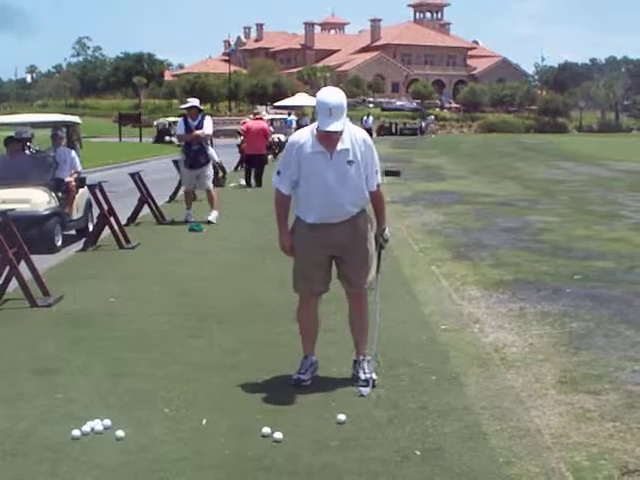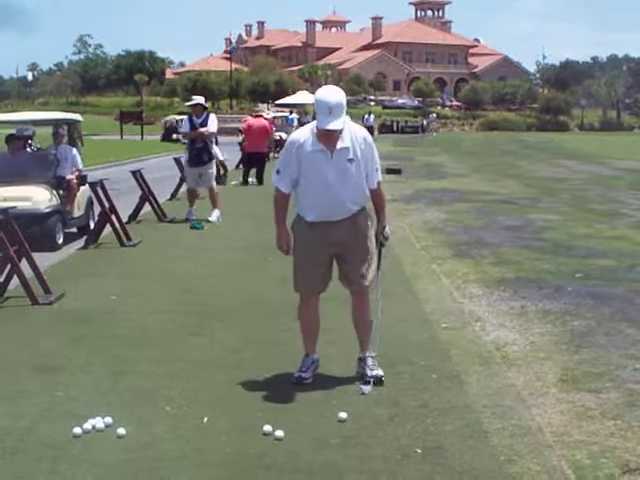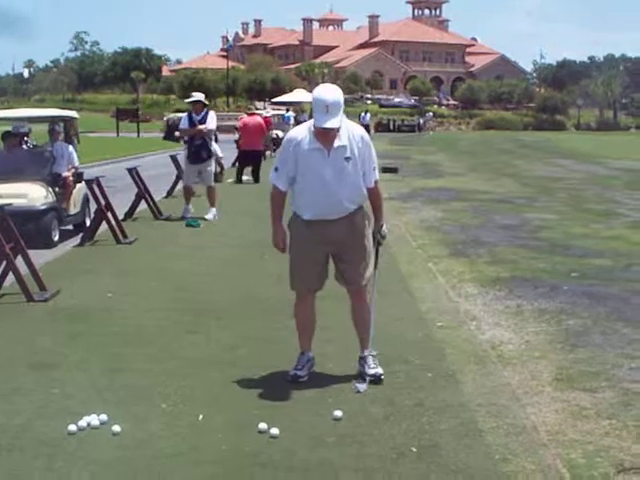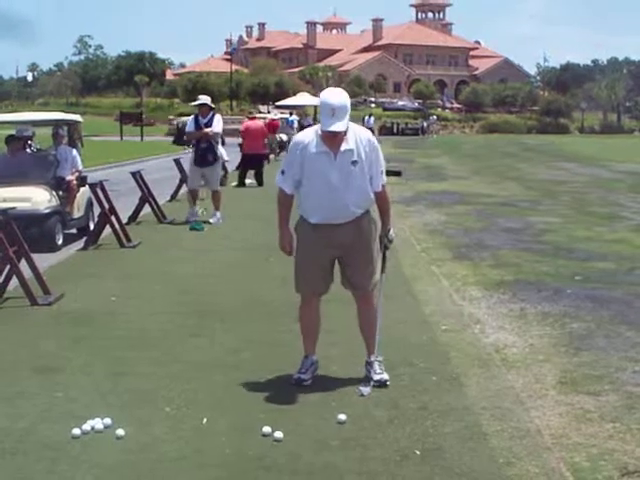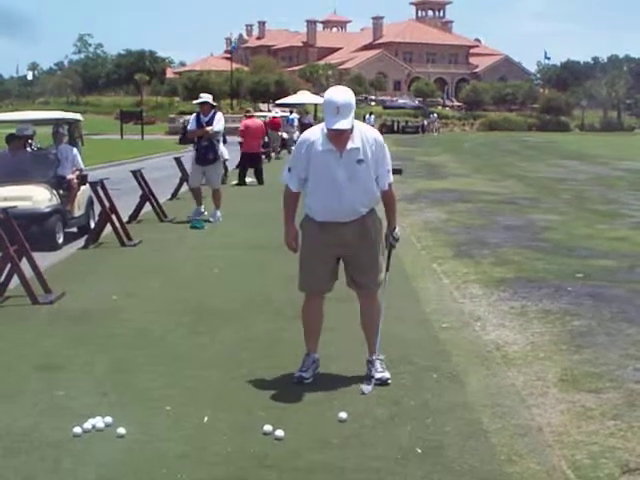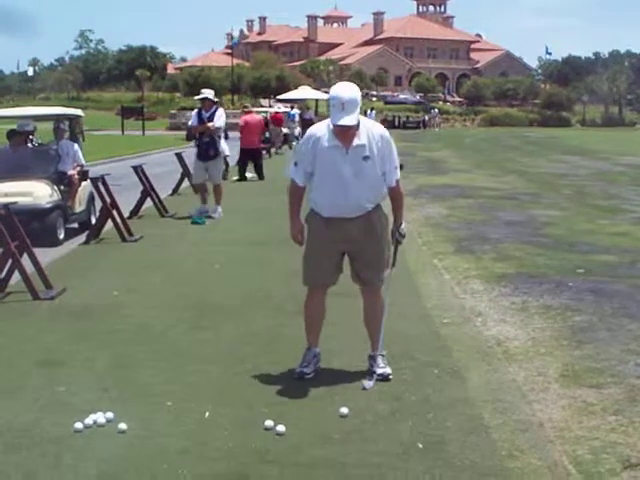
dt=0.1s
person 1, frame 1
left shoulder: (361, 140)
right shoulder: (297, 143)
left elbow: (374, 188)
right elbow: (283, 190)
left wrist: (382, 225)
right wrist: (283, 230)
left hip: (353, 226)
right hip: (311, 230)
left knee: (357, 294)
right knee: (308, 297)
left ankle: (361, 358)
right ankle: (308, 359)
person 1, frame 2
left shoulder: (361, 138)
right shoulder: (297, 142)
left elbow: (374, 185)
right elbow: (282, 189)
left wrist: (382, 222)
right wrist: (281, 229)
left hip: (354, 224)
right hip: (311, 228)
left knee: (360, 291)
right knee: (308, 295)
left ankle: (366, 355)
right ankle: (310, 357)
person 1, frame 3
left shoulder: (358, 137)
right shoulder: (295, 140)
left elbow: (371, 184)
right elbow: (280, 186)
left wrist: (379, 221)
right wrist: (276, 226)
left hip: (351, 223)
right hip: (308, 226)
left knee: (358, 290)
right knee: (305, 293)
left ankle: (366, 354)
right ankle: (305, 355)
person 1, frame 4
left shoulder: (366, 141)
right shoulder: (302, 143)
left elbow: (379, 188)
right elbow: (286, 190)
left wrist: (386, 226)
right wrist: (283, 229)
left hip: (358, 228)
right hip: (314, 230)
left knee: (365, 295)
right knee: (309, 297)
left ankle: (373, 359)
right ankle: (309, 359)
person 1, frame 5
left shoulder: (372, 140)
right shoulder: (308, 141)
left elbow: (386, 187)
right elbow: (292, 187)
left wrist: (392, 225)
right wrist: (289, 226)
left hip: (363, 226)
right hip: (319, 228)
left knee: (369, 294)
right knee: (313, 294)
left ankle: (374, 357)
right ankle: (311, 356)
person 1, frame 6
left shoulder: (379, 137)
right shoulder: (314, 137)
left elbow: (393, 184)
right elbow: (297, 181)
left wrist: (399, 221)
right wrist: (294, 219)
left hip: (368, 222)
right hip: (323, 223)
left knee: (372, 290)
right knee: (316, 289)
left ankle: (376, 353)
right ankle: (312, 351)
person 2, frame 1
left shoulder: (206, 119)
right shoulder: (183, 121)
left elbow: (205, 137)
right elbow: (180, 138)
left wrist: (190, 136)
right wrist: (197, 133)
left hip: (204, 157)
right hip: (188, 158)
left knee: (208, 186)
right knee: (188, 188)
left ankle: (214, 212)
right ankle: (189, 212)
person 2, frame 2
left shoulder: (211, 117)
right shoulder: (187, 119)
left elbow: (209, 134)
right elbow: (184, 135)
left wrist: (193, 133)
right wrist: (201, 131)
left hip: (207, 156)
right hip: (192, 156)
left knee: (211, 185)
right knee: (191, 186)
left ankle: (216, 212)
right ankle: (191, 210)
person 2, frame 3
left shoulder: (210, 114)
right shoulder: (187, 116)
left elbow: (208, 132)
right elbow: (183, 133)
left wrist: (192, 130)
right wrist: (199, 128)
left hip: (206, 153)
right hip: (191, 153)
left knee: (210, 183)
right knee: (187, 183)
left ankle: (213, 210)
right ankle: (187, 207)
person 2, frame 4
left shoulder: (216, 117)
right shoulder: (193, 119)
left elbow: (213, 135)
right elbow: (188, 135)
left wrist: (198, 133)
right wrist: (205, 131)
left hip: (212, 157)
right hip: (197, 156)
left knee: (215, 187)
right knee: (192, 186)
left ankle: (217, 214)
right ankle: (193, 209)
person 2, frame 5
left shoulder: (218, 116)
right shoulder: (195, 117)
left elbow: (214, 133)
right elbow: (190, 134)
left wrist: (199, 132)
right wrist: (206, 130)
left hip: (213, 155)
right hip: (198, 155)
left knee: (215, 186)
right knee: (193, 184)
left ankle: (217, 212)
right ankle: (200, 208)
person 2, frame 6
left shoulder: (219, 111)
right shoulder: (197, 112)
left elbow: (215, 129)
right elbow: (191, 129)
left wrist: (201, 128)
right wrist: (207, 126)
left hip: (215, 151)
right hip: (201, 151)
left knee: (216, 181)
right knee: (198, 181)
left ankle: (218, 208)
right ankle: (204, 207)
